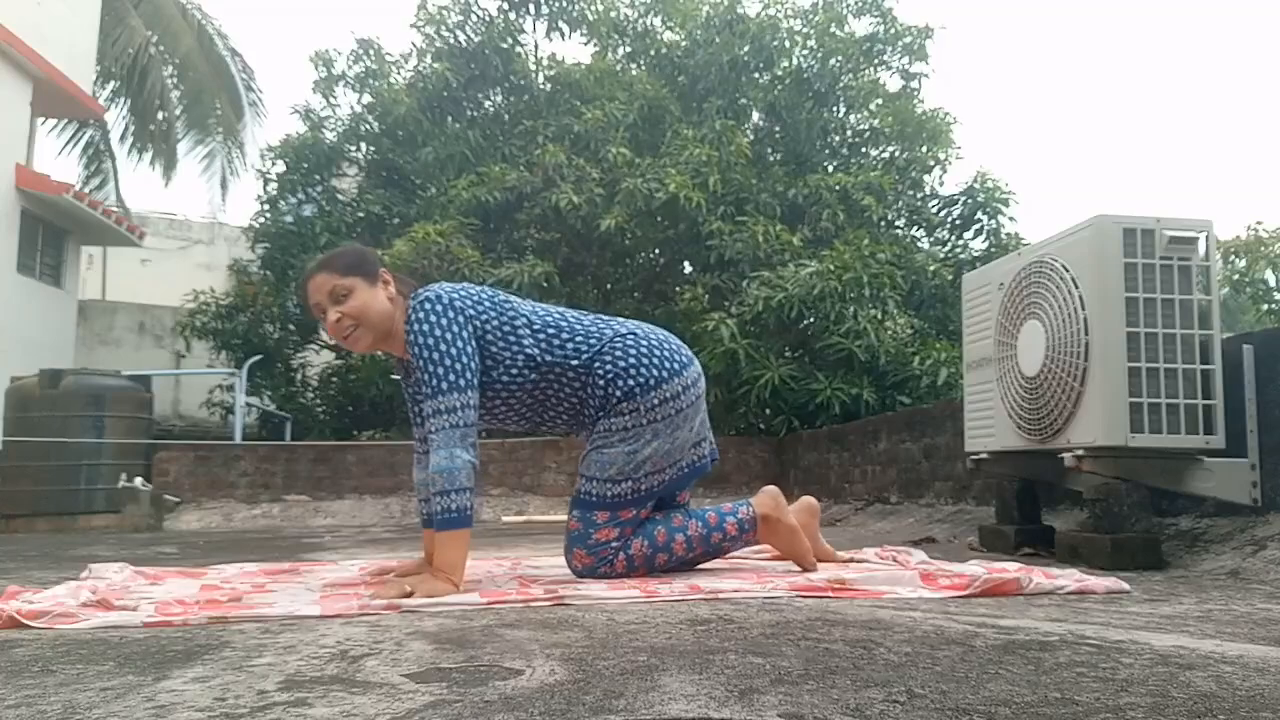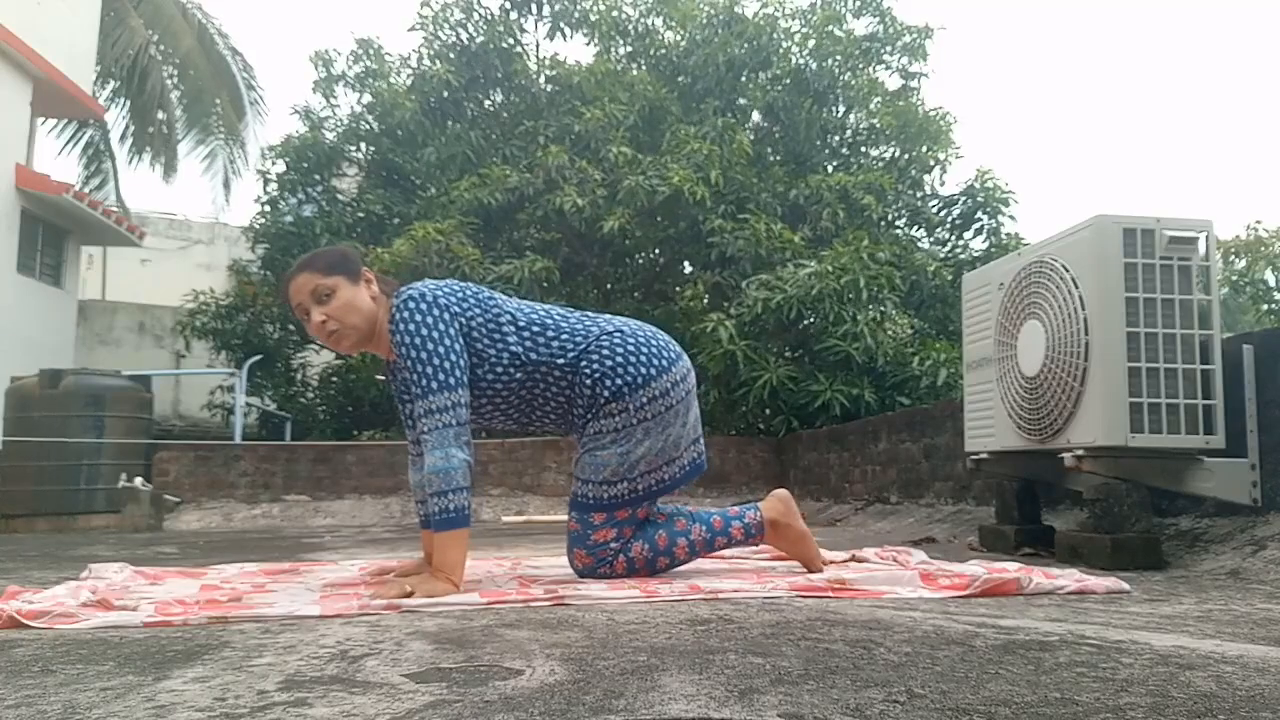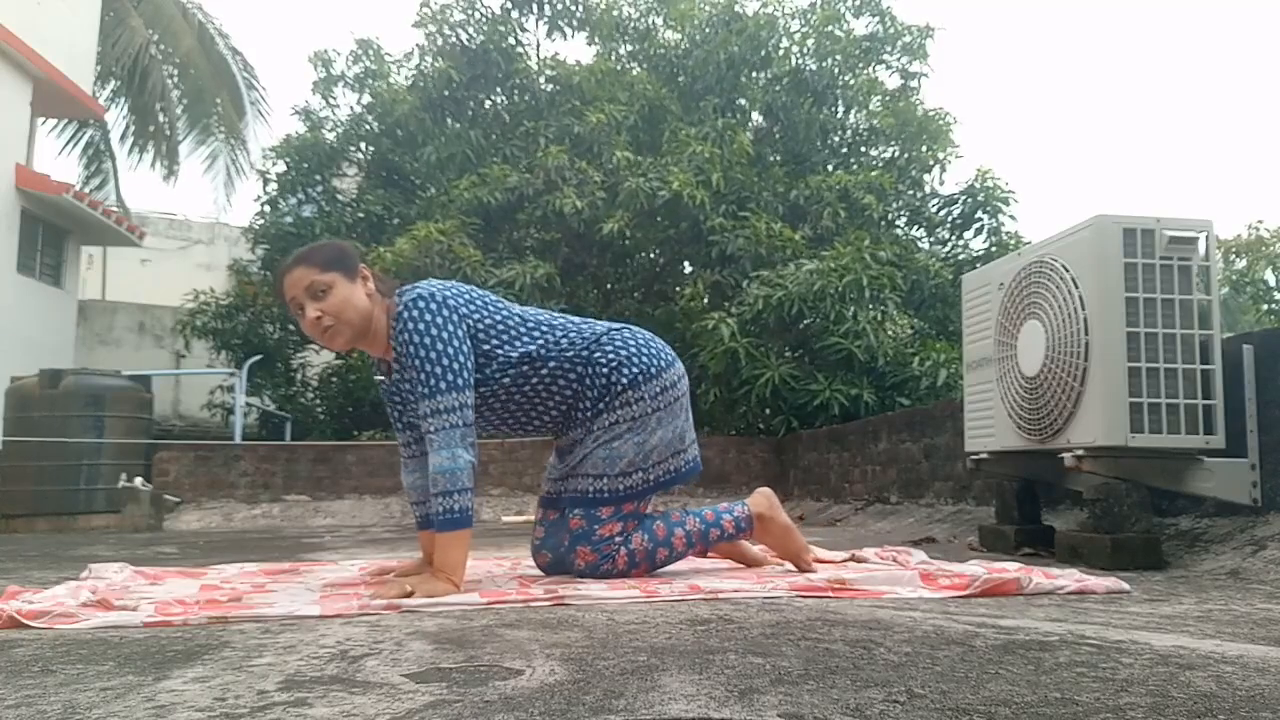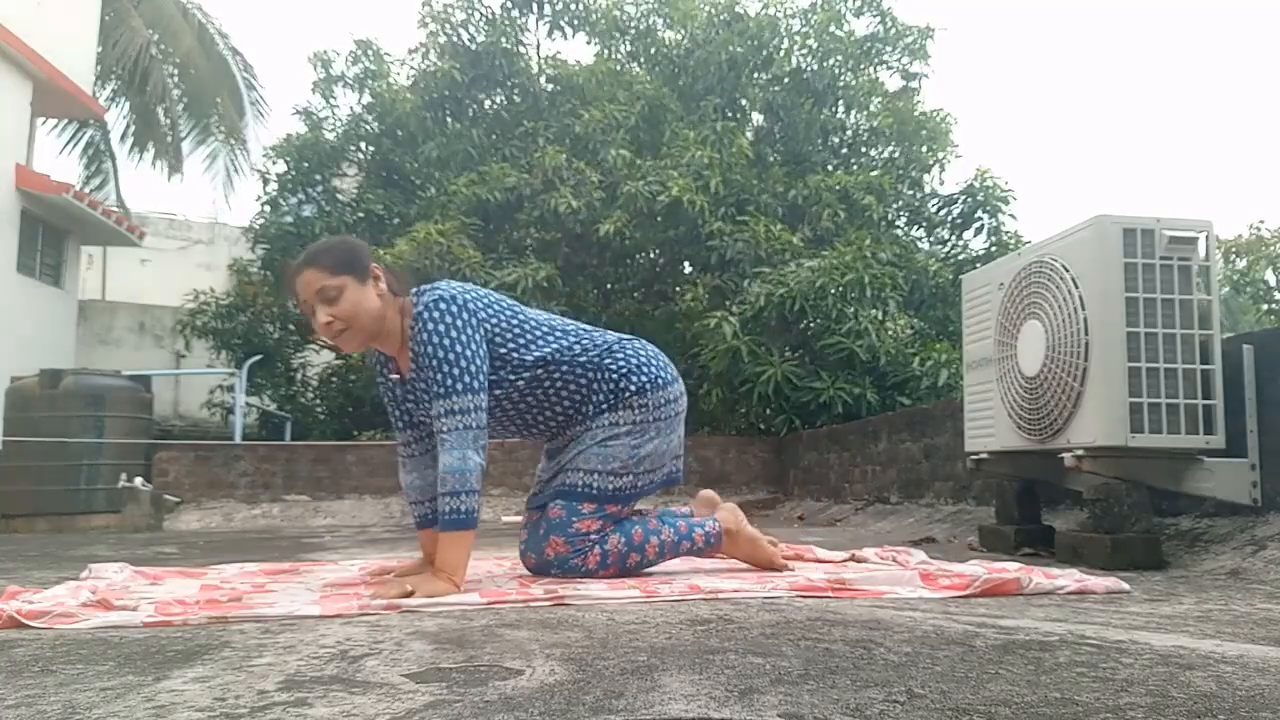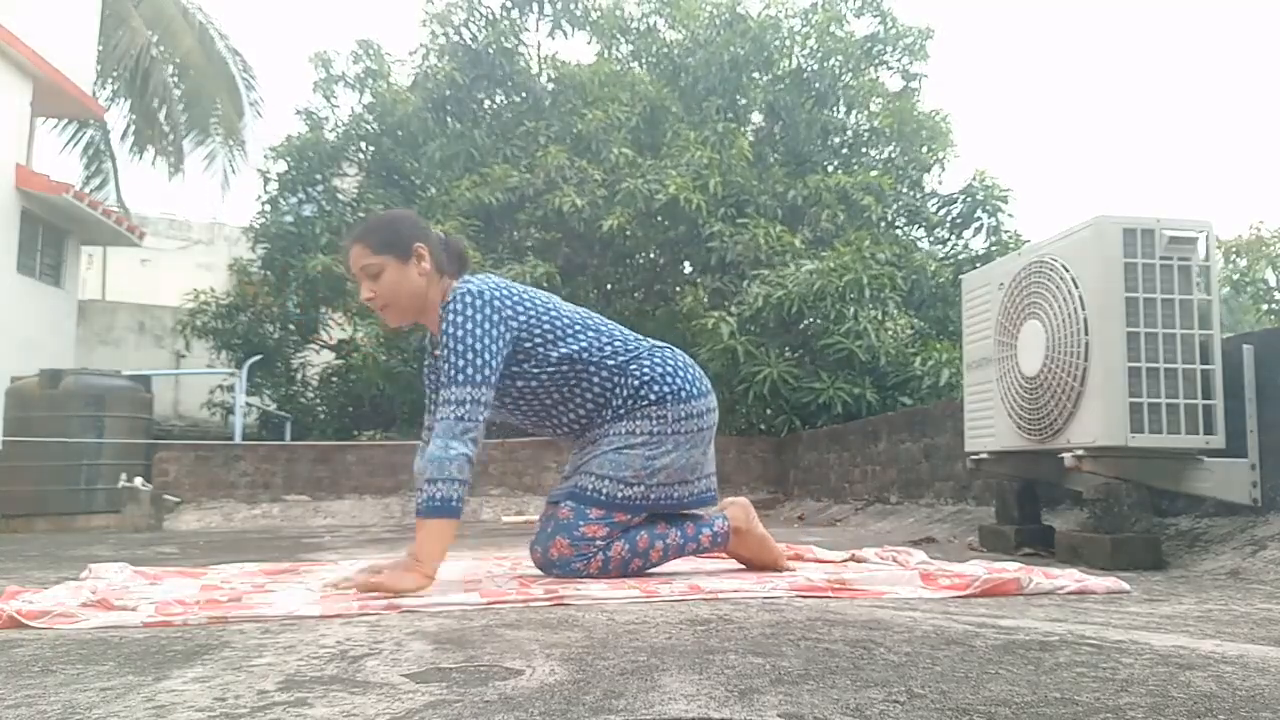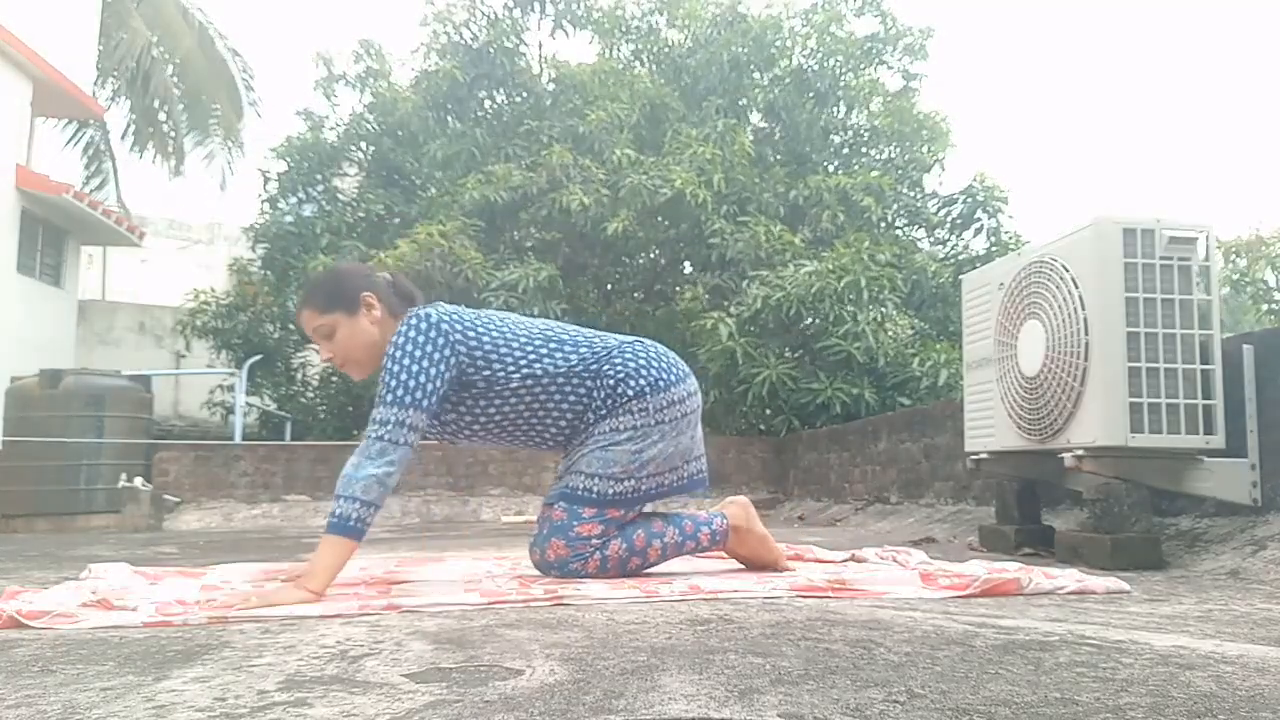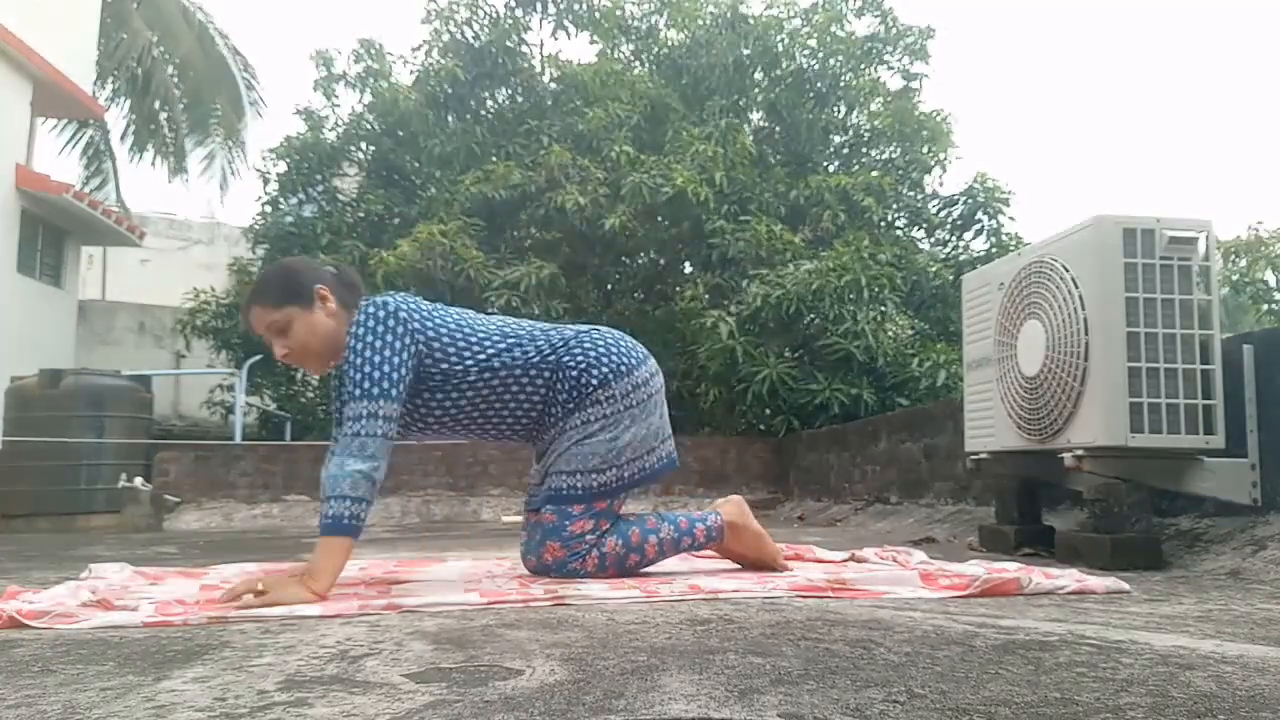
dt=0.4s
person 1, frame 1
left shoulder: (433, 310)
right shoulder: (411, 357)
left elbow: (453, 439)
right elbow: (429, 452)
left wrist: (446, 574)
right wrist: (431, 558)
left hip: (647, 381)
right hip: (648, 387)
left knee: (593, 555)
right knee: (652, 530)
left ankle: (759, 514)
right ankle: (792, 522)
person 1, frame 2
left shoulder: (417, 309)
right shoulder: (402, 356)
left elbow: (446, 439)
right elbow: (424, 452)
left wrist: (446, 574)
right wrist: (431, 557)
left hip: (634, 377)
right hip: (636, 381)
left knee: (596, 555)
right knee: (622, 529)
left ankle: (767, 518)
right ankle: (763, 521)
person 1, frame 3
left shoulder: (422, 309)
right shoulder: (390, 363)
left elbow: (450, 439)
right elbow: (418, 454)
left wrist: (447, 575)
right wrist: (430, 558)
left hip: (633, 380)
right hip: (599, 404)
left knee: (592, 555)
right knee: (552, 552)
left ankle: (749, 515)
right ankle: (710, 530)
person 1, frame 4
left shoulder: (440, 310)
right shoulder: (390, 362)
left elbow: (462, 440)
right elbow: (417, 456)
left wrist: (448, 576)
right wrist: (431, 557)
left hip: (635, 391)
right hip: (584, 419)
left knee: (565, 552)
right knee: (538, 553)
left ankle: (721, 530)
right ankle: (695, 517)
person 1, frame 5
left shoulder: (472, 303)
right shoulder: (440, 338)
left elbow: (457, 433)
right elbow: (437, 440)
left wrist: (424, 566)
right wrist: (418, 555)
left hip: (664, 403)
right hip: (621, 419)
left knee: (565, 554)
right knee: (550, 551)
left ankle: (729, 530)
right ankle: (716, 522)
person 1, frame 6
left shoulder: (422, 335)
right shoulder: (422, 357)
left elbow: (381, 456)
right elbow: (381, 456)
left wrist: (311, 582)
right wrist: (318, 567)
left hip: (646, 396)
right hip: (629, 407)
left knee: (562, 554)
right knee: (557, 545)
left ankle: (728, 527)
right ankle: (719, 519)
person 1, frame 7
left shoulder: (378, 320)
right shoulder: (352, 369)
left elbow: (364, 453)
right elbow: (346, 460)
left wrist: (316, 583)
right wrist: (312, 568)
left hip: (609, 381)
right hip: (579, 404)
left knee: (558, 555)
right knee: (548, 548)
left ankle: (720, 523)
right ankle: (711, 524)
